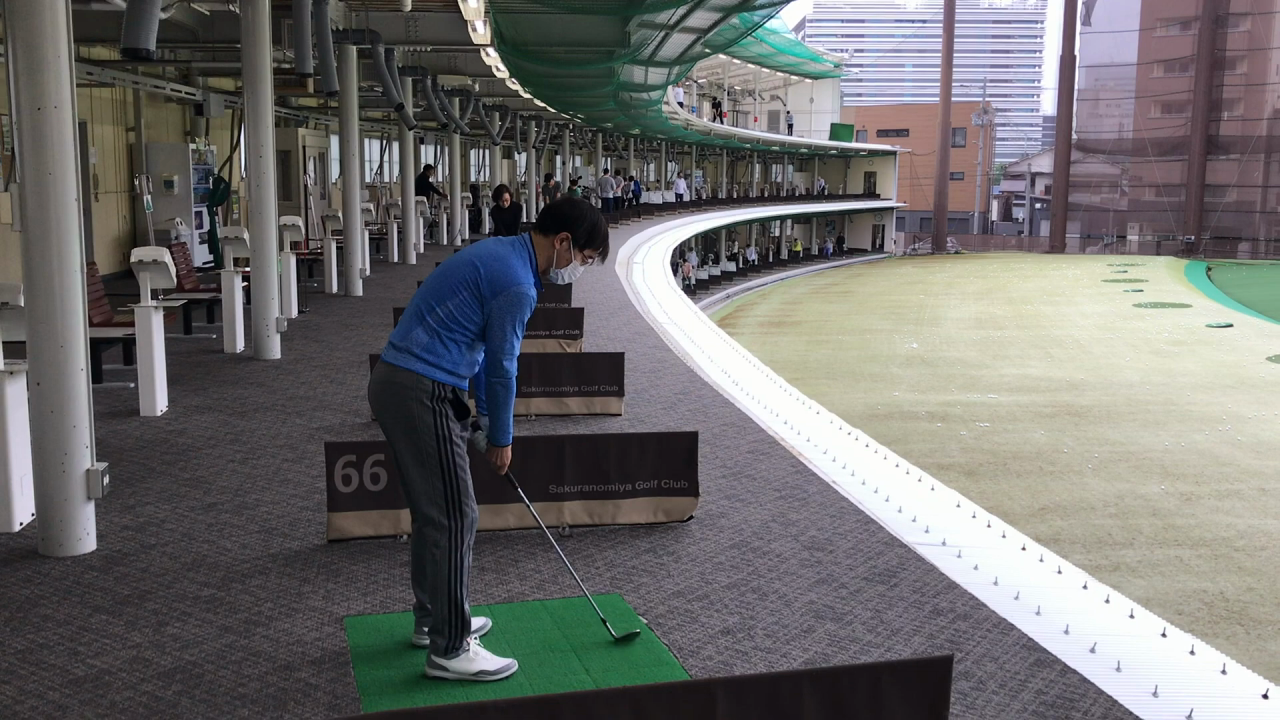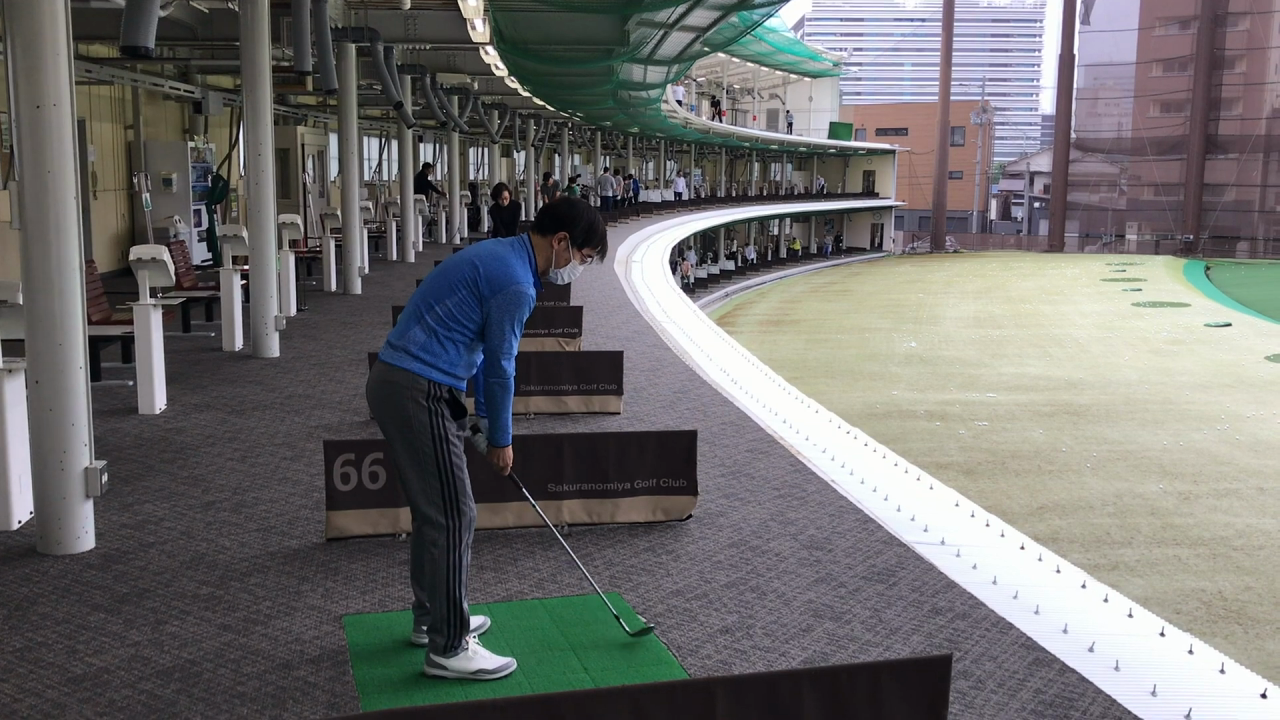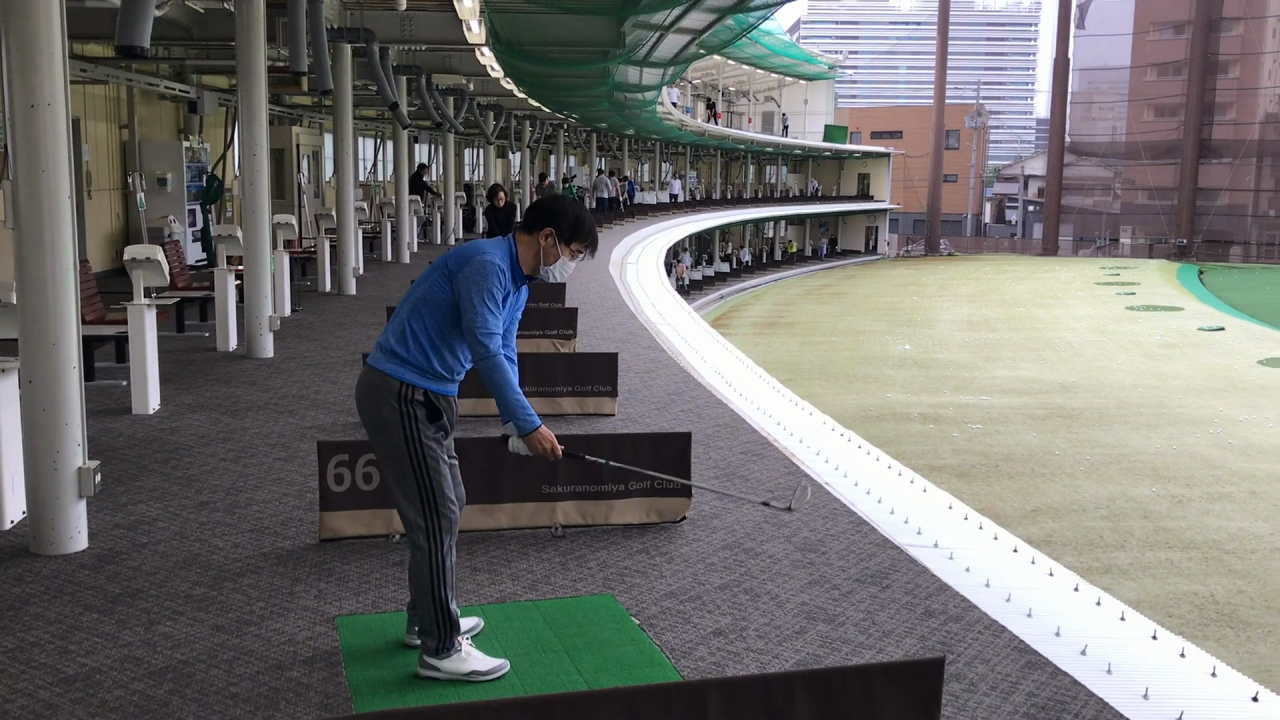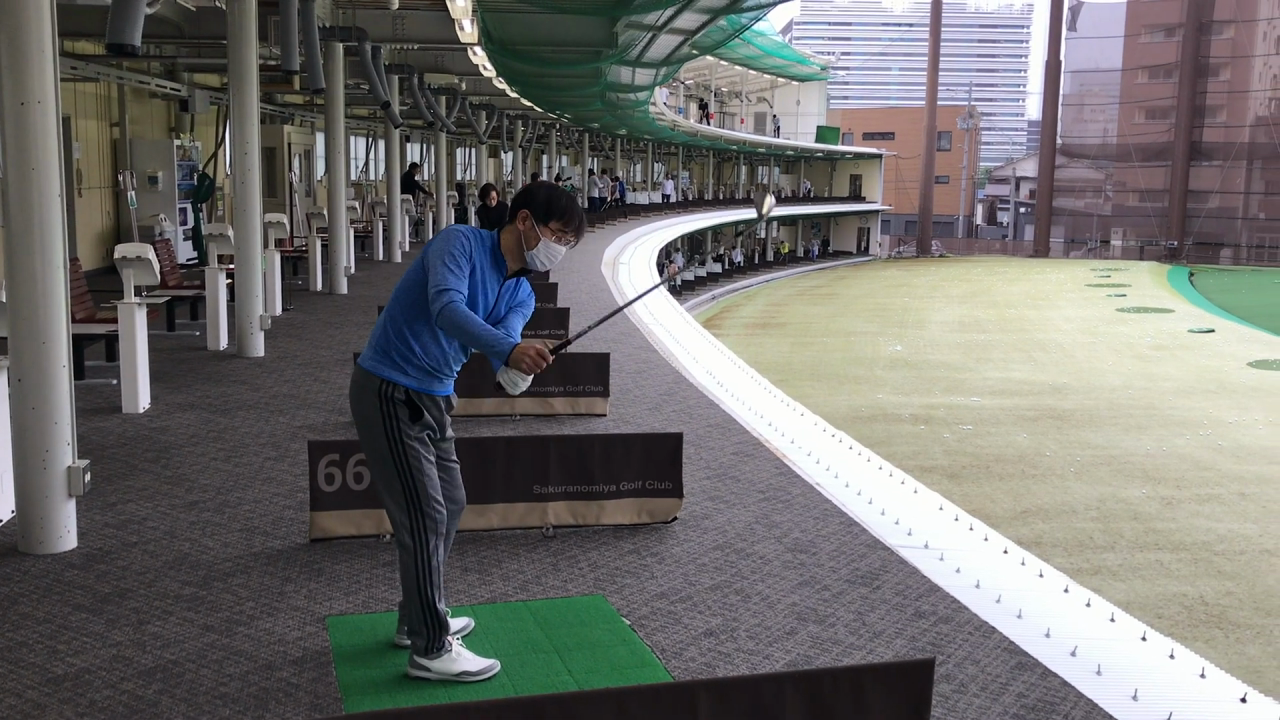
dt=0.4s
person 1, frame 1
left shoulder: (498, 253)
right shoulder: (516, 283)
right elbow: (502, 367)
left wrist: (484, 415)
right wrist: (501, 438)
left hip: (395, 382)
right hip: (422, 393)
left knee: (432, 511)
right knee: (454, 517)
left ankle: (434, 618)
right ankle: (449, 648)
person 1, frame 2
left shoulder: (498, 255)
right shoulder: (515, 284)
right elbow: (499, 367)
left wrist: (486, 419)
right wrist: (502, 439)
left hip: (395, 382)
right hip: (419, 393)
left knee: (433, 510)
right knee: (453, 516)
left ankle: (433, 616)
right ankle: (447, 647)
person 1, frame 3
left shoulder: (517, 287)
right shoulder: (486, 262)
left elbow: (503, 355)
right elbow: (486, 353)
left wrist: (516, 423)
right wrist: (531, 423)
left hip: (425, 395)
right hip: (400, 394)
left knee: (445, 507)
right knee: (436, 517)
left ankle: (428, 619)
right ankle: (440, 649)
person 1, frame 4
left shoulder: (522, 295)
right shoulder: (459, 241)
left elbow: (504, 341)
right elbow: (446, 308)
left wrist: (518, 363)
right wrist: (509, 348)
left hip: (433, 395)
right hip: (388, 391)
left knee: (448, 505)
right knee: (424, 516)
left ankle: (420, 618)
right ankle: (430, 649)
